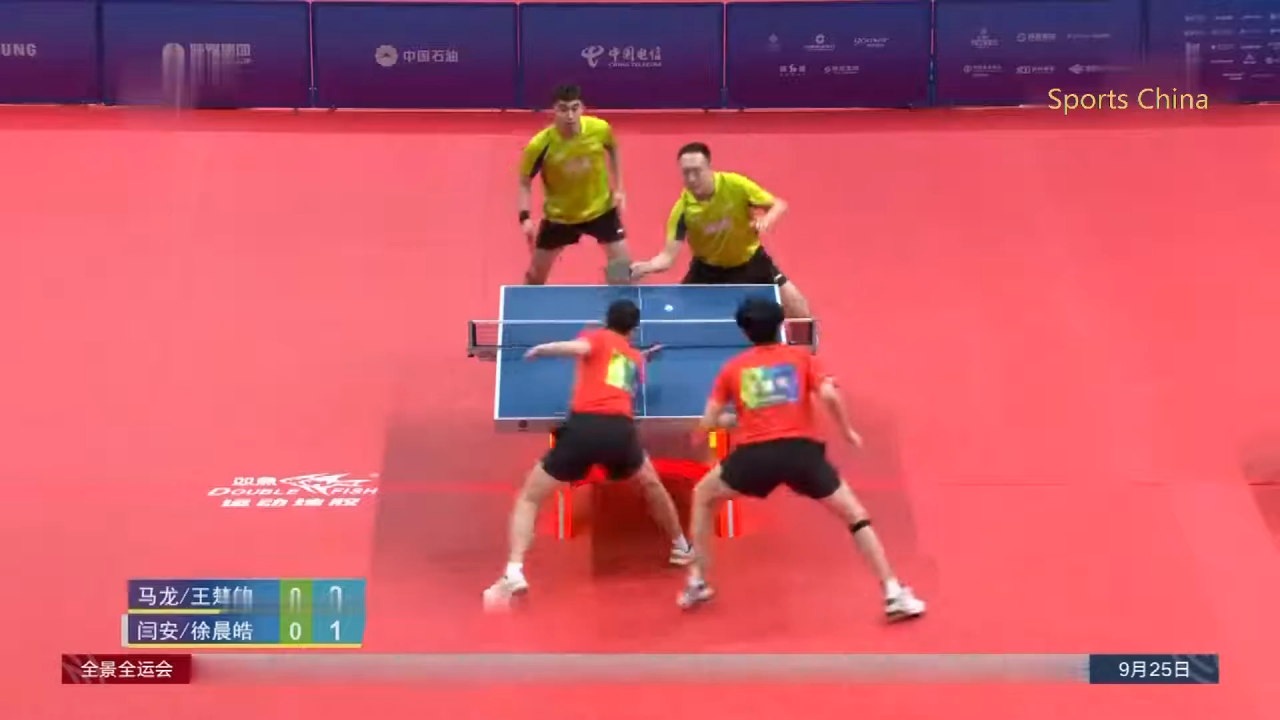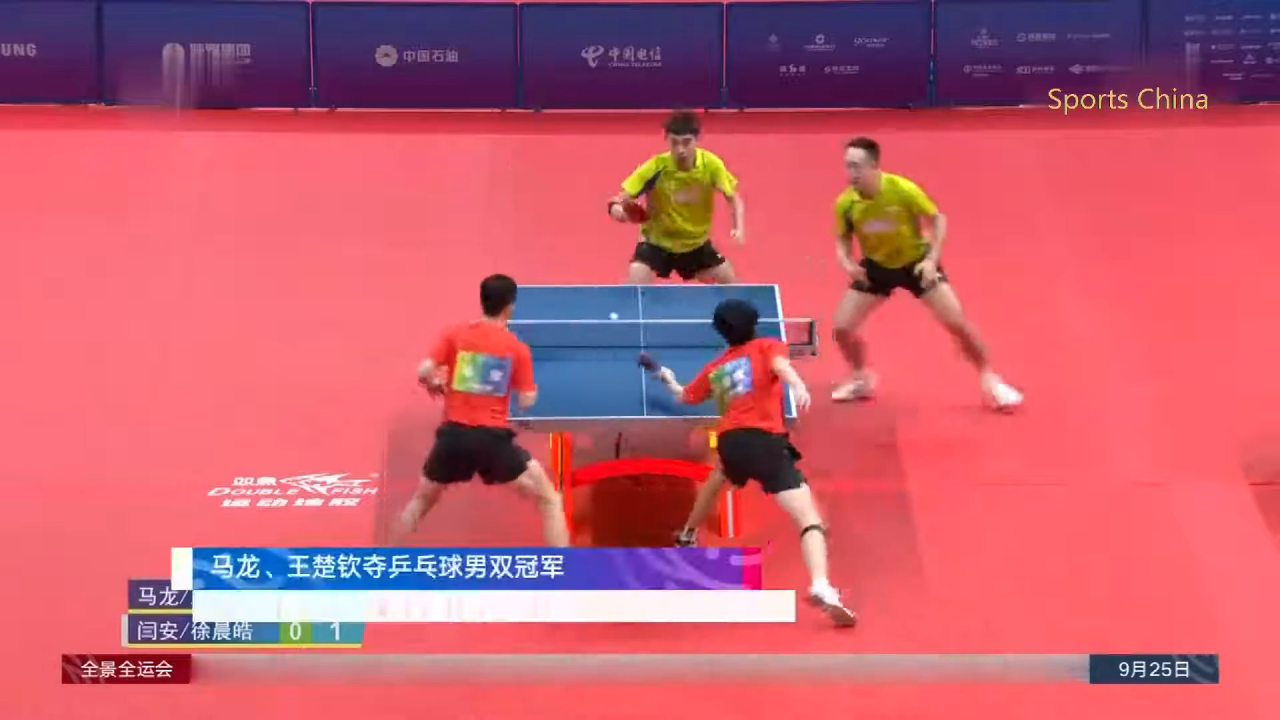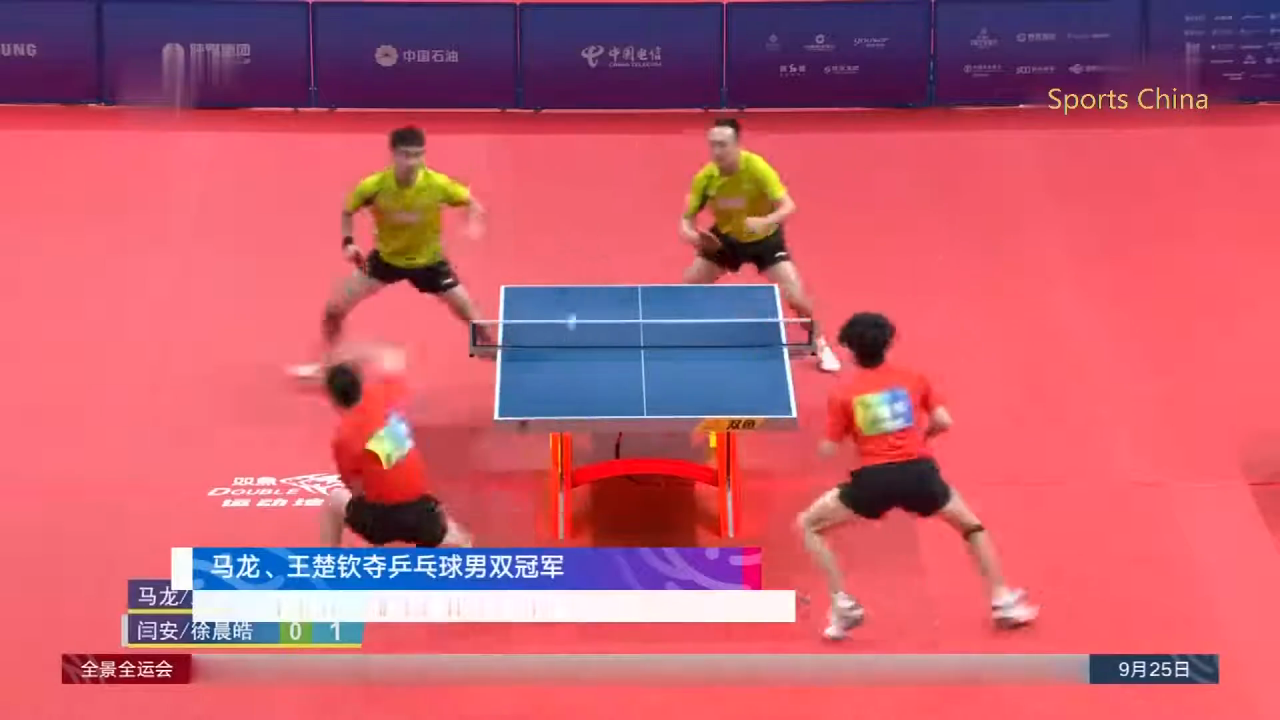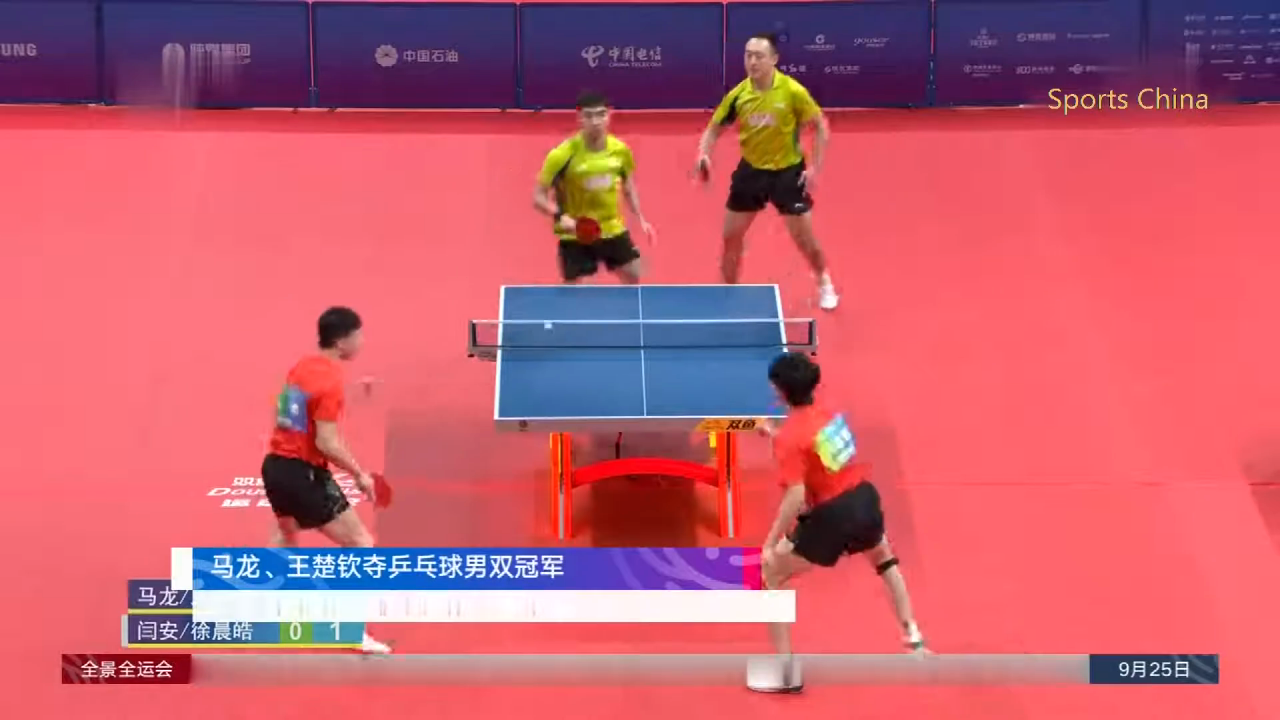
dt=1s
person 1, frame 1
left shoulder: (733, 366)
right shoulder: (801, 358)
left elbow: (709, 420)
right elbow: (830, 395)
right wrist: (848, 431)
left hip: (754, 457)
right hip: (802, 452)
left knee: (701, 497)
right knee: (855, 517)
left ankle: (696, 585)
right ankle: (894, 595)
person 1, frame 2
left shoulder: (713, 368)
right shoulder: (766, 347)
left elbow: (683, 397)
right elbow: (781, 365)
left wrist: (668, 377)
right wrist: (799, 385)
left hip: (732, 444)
right hip: (767, 443)
left knee: (717, 481)
right knee: (811, 522)
left ankle: (687, 537)
right ankle: (822, 588)
person 1, frame 3
left shoulder: (843, 393)
right shoulder: (913, 380)
left elbow: (828, 449)
right elbow: (943, 421)
left wrist: (848, 431)
left hip: (874, 480)
right hip: (919, 474)
left knee: (806, 525)
right knee: (970, 525)
left ankle: (843, 606)
right ankle: (1002, 601)
person 1, frame 4
left shoulder: (791, 438)
right shoulder: (828, 410)
left elbow: (796, 497)
left wrist: (772, 544)
left hip: (831, 514)
right hip: (864, 499)
left knee: (771, 576)
right knee: (884, 556)
left ankle: (787, 670)
right ankle: (913, 636)
person 2, frame 1
left shoulder: (597, 336)
right shoulder: (635, 357)
left elbow: (579, 348)
left wrist: (543, 349)
left hip: (585, 429)
right hip: (621, 432)
left knee: (528, 499)
right knee: (653, 486)
left ankle: (514, 574)
right ankle: (680, 546)
person 2, frame 2
left shoulder: (455, 336)
right shoulder: (517, 347)
left elbow: (424, 373)
right elbow: (527, 399)
left wrist: (436, 384)
right wrist: (526, 380)
left hip: (454, 435)
right hip: (495, 440)
left knee: (421, 499)
right knee: (550, 501)
person 2, frame 3
left shoulder: (342, 438)
right shoulder: (384, 396)
left elbow: (355, 491)
right elbow: (395, 360)
right hip: (419, 513)
left knee: (335, 502)
person 2, frame 4
left shoulder: (301, 368)
right shoulder: (330, 380)
right elbow: (327, 440)
right wrist: (360, 473)
left hip: (276, 466)
right hip: (302, 474)
left knee: (288, 531)
right knee: (360, 544)
person 3, frame 1
left shoulder: (736, 185)
right shoulder: (682, 210)
left elbow: (778, 205)
right elbow: (668, 256)
left wrist: (766, 221)
right wrist: (644, 267)
left hip: (751, 264)
right hip: (709, 270)
left knee: (801, 315)
person 3, frame 2
left shoulder: (903, 190)
right shoulder: (845, 204)
left elbow: (938, 219)
right elbow: (843, 239)
left wrist: (930, 259)
right wrist: (847, 263)
left hip: (917, 263)
right hip: (877, 266)
left knee: (957, 323)
right knee: (842, 328)
left ankle: (989, 380)
right ankle: (861, 381)
person 3, frame 3
left shoulder: (758, 169)
right shoulder: (705, 178)
left elbow: (788, 206)
right elbow: (687, 219)
left wrist: (766, 221)
right wrist: (694, 236)
left hip: (766, 239)
right hip: (725, 238)
left knee: (796, 298)
left ankle: (821, 345)
person 3, frame 4
left shoulder: (794, 91)
right shoulder: (738, 95)
left elbow: (821, 127)
right elbow: (713, 129)
left wrist: (815, 168)
right wrist: (703, 154)
left hip: (789, 172)
right hip: (750, 171)
left knee: (804, 238)
right knee: (730, 238)
left ankle: (824, 281)
person 4, frame 1
left shoulder: (599, 129)
right shoulder: (539, 145)
left elbow: (613, 151)
right elbow: (524, 183)
left wrist: (618, 188)
right wrist: (525, 217)
left hip: (600, 209)
right hip: (559, 215)
left knee: (623, 267)
right knee: (536, 274)
person 4, frame 2
left shoulder: (712, 165)
right shoulder: (655, 168)
left elbow: (734, 199)
right elbow: (622, 195)
left wrist: (739, 228)
right wrist: (615, 207)
left hip: (696, 244)
right hip: (657, 243)
person 4, frame 3
left shoulder: (437, 185)
right shoulder: (373, 187)
left elbow: (472, 203)
right elbow: (347, 212)
left wrist: (474, 224)
right wrist: (348, 242)
left hip: (429, 260)
right hip: (386, 258)
left knee: (470, 316)
right knee: (336, 307)
person 4, frame 4
left shoulder: (621, 150)
right shoulder: (563, 155)
right elbow: (538, 195)
left wrist: (641, 218)
right wrist: (559, 217)
left hip: (614, 233)
right hip: (576, 239)
